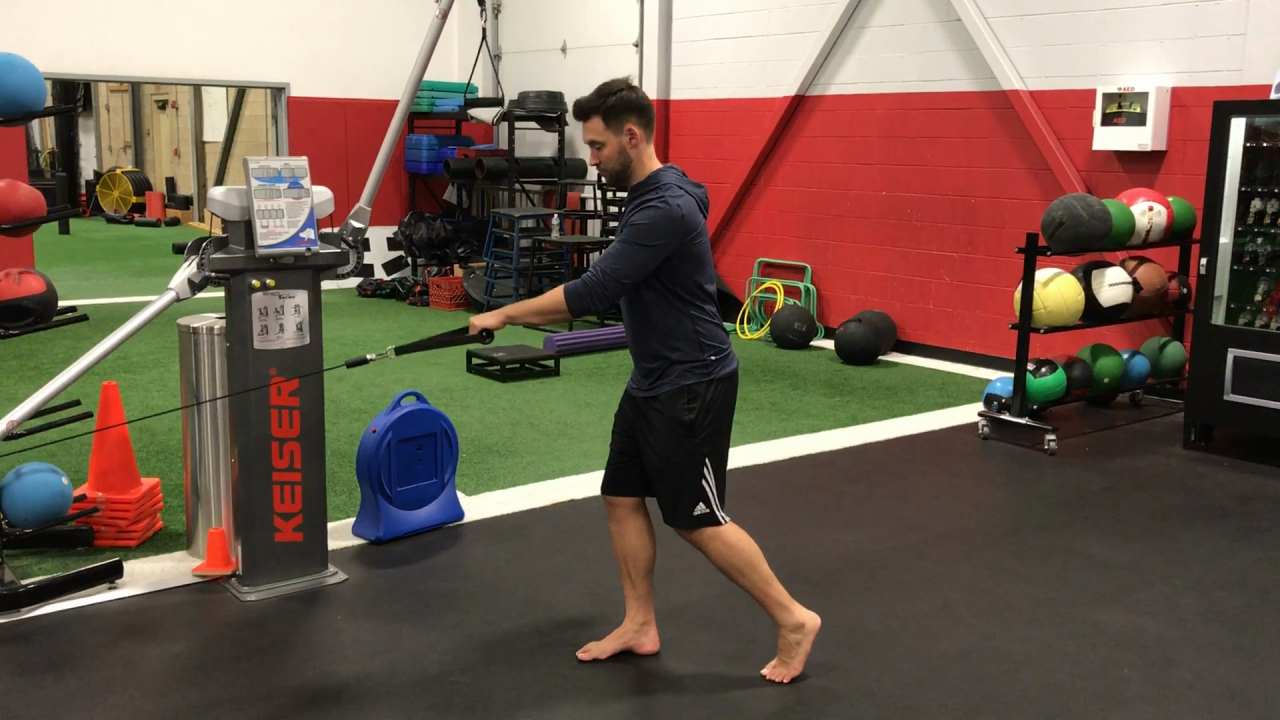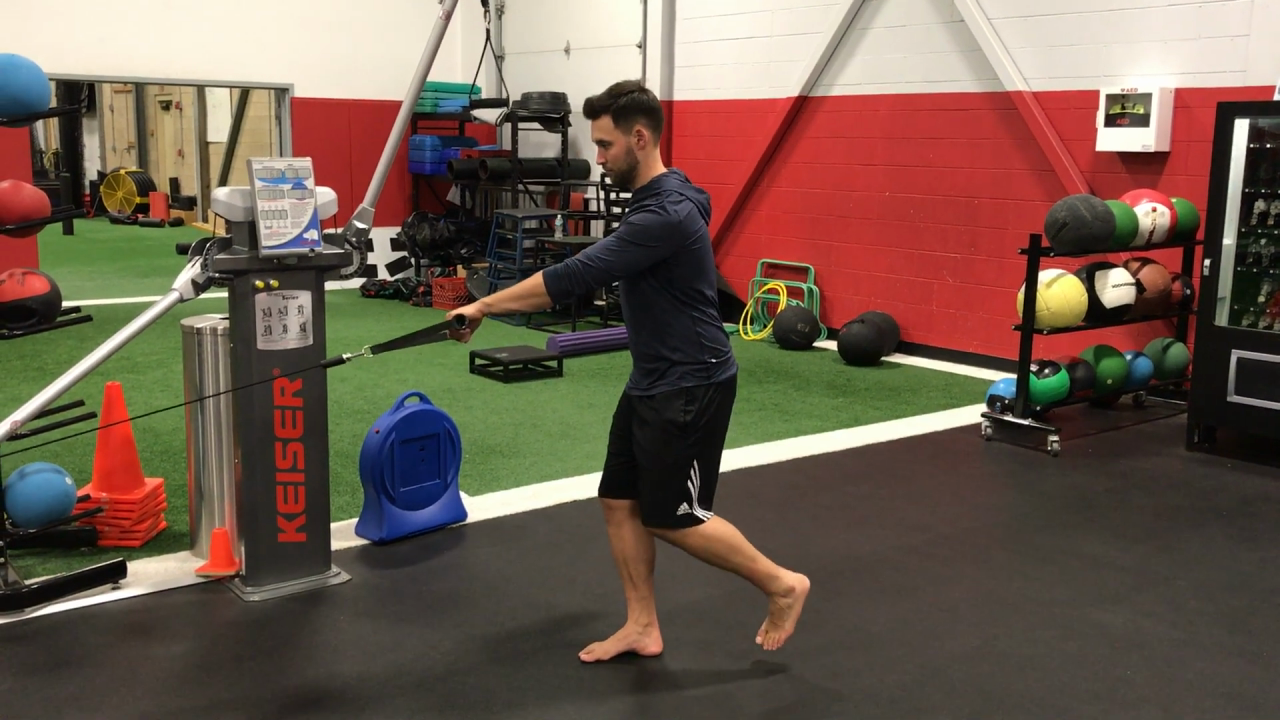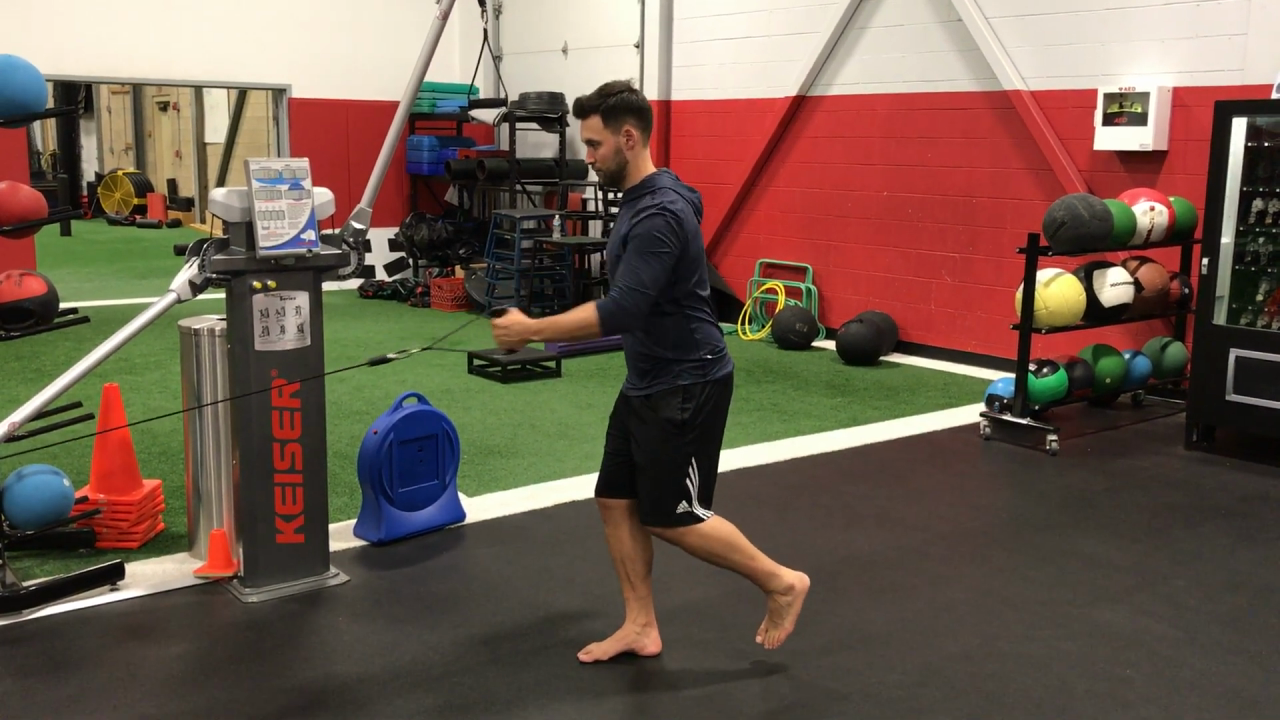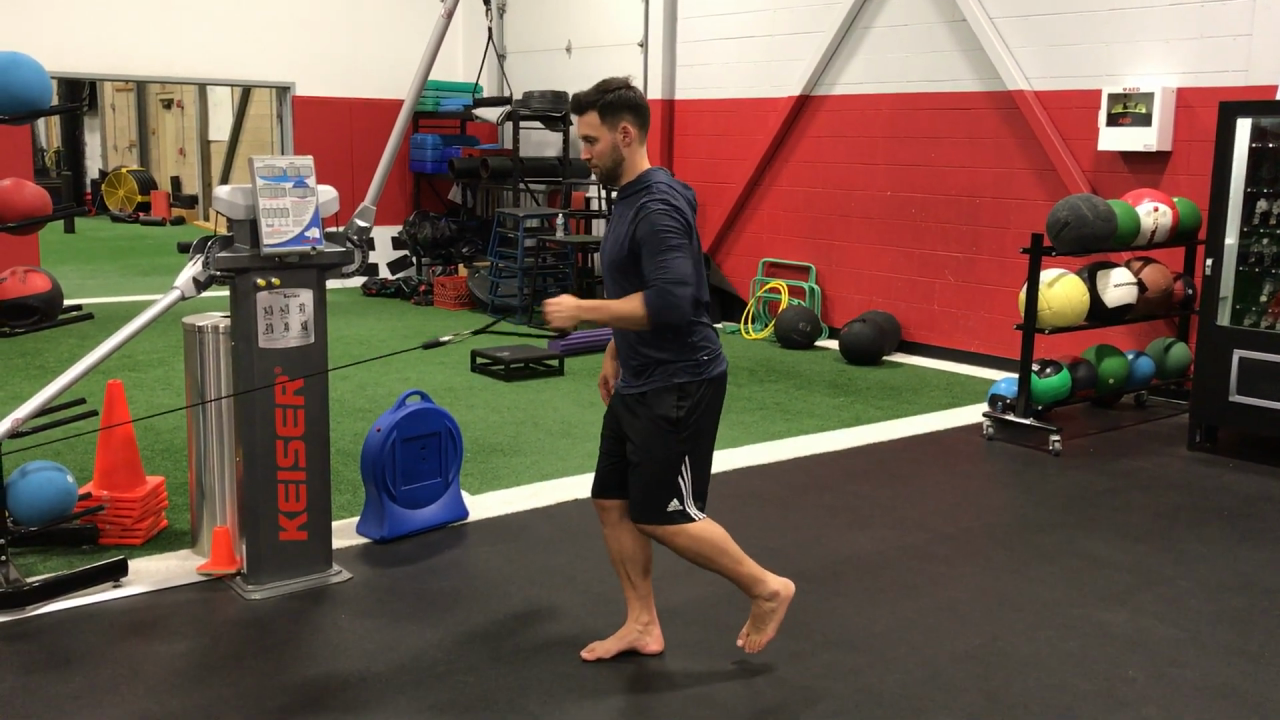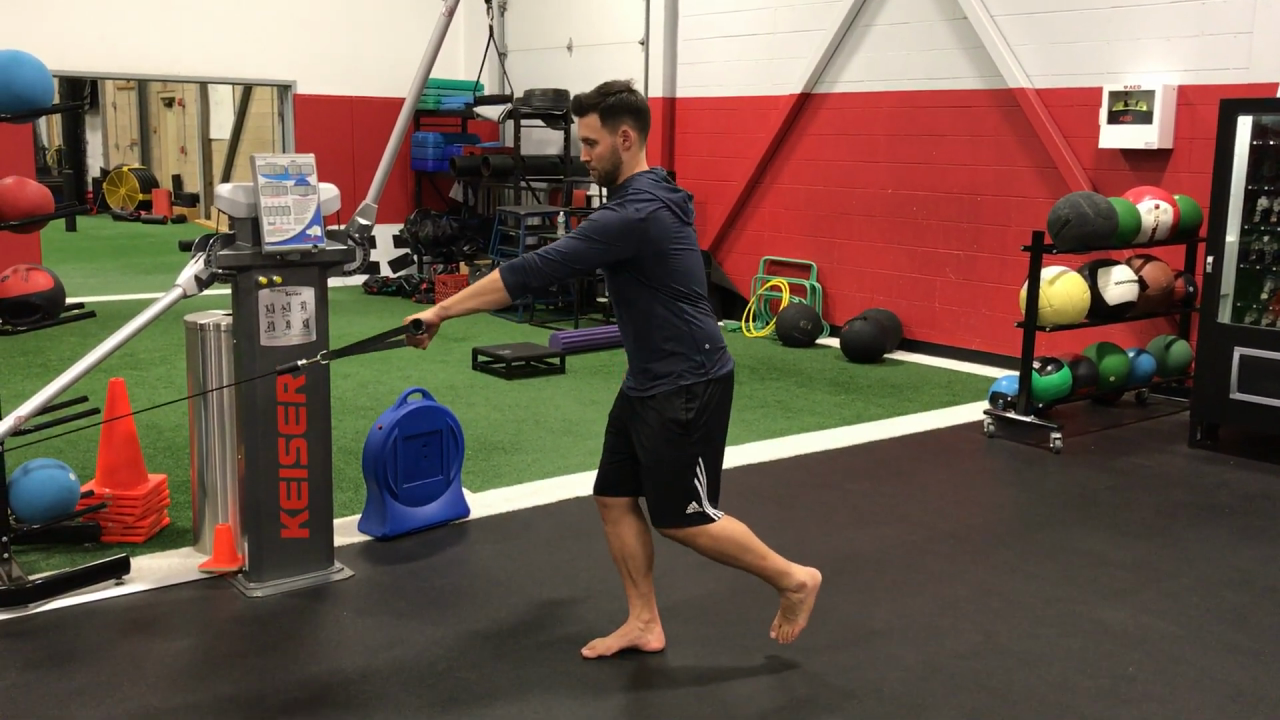
dt=1s
person 1, frame 1
left shoulder: (665, 209)
right shoulder: (648, 197)
left elbow: (593, 291)
left wrist: (504, 315)
left hip: (691, 384)
right hip: (654, 379)
left knee: (696, 519)
right knee: (622, 499)
left ankle: (792, 620)
right ankle: (640, 626)
person 1, frame 2
left shoulder: (667, 214)
right shoulder: (652, 201)
left elbow: (576, 275)
left wrist: (483, 306)
left hip: (691, 386)
right hip: (653, 381)
left knee: (673, 518)
right knee: (620, 501)
left ankle: (781, 585)
right ankle: (642, 627)
person 1, frame 3
left shoulder: (659, 212)
right shoulder: (640, 200)
left elbow: (621, 311)
left wrist: (531, 329)
left hip: (686, 384)
right hip: (650, 380)
left knee: (673, 517)
right knee: (616, 502)
left ankle: (782, 583)
right ankle: (641, 627)
person 1, frame 4
left shoulder: (658, 207)
right shoulder: (629, 199)
left elbow: (673, 305)
left wrist: (583, 311)
right wrist: (615, 353)
left hip: (679, 384)
right hip: (640, 382)
left knee: (662, 516)
right knee: (612, 503)
left ankle: (766, 589)
right ankle: (643, 625)
person 1, frame 5
left shoulder: (634, 213)
right shoulder: (647, 197)
left elbow: (538, 270)
left wrist: (442, 311)
left hip: (686, 385)
right hip: (650, 379)
left knee: (683, 518)
right knee: (615, 499)
left ankle: (792, 579)
right ankle: (644, 624)
